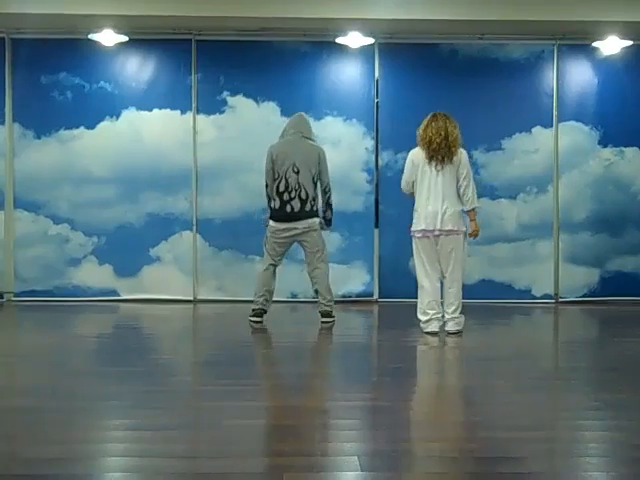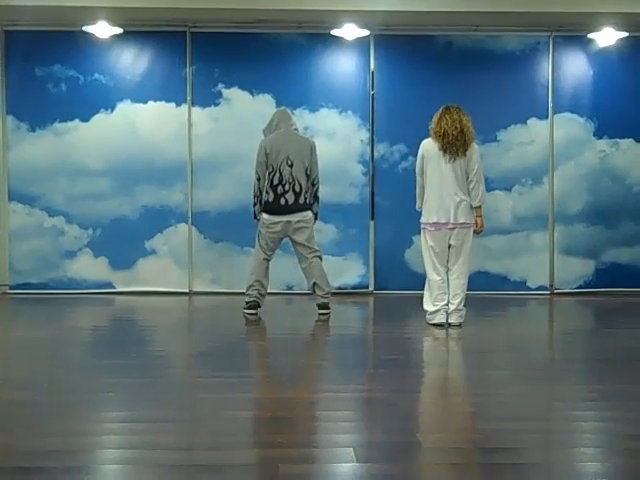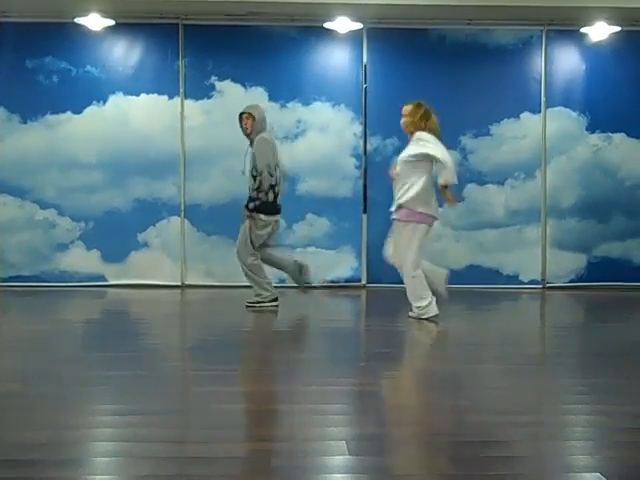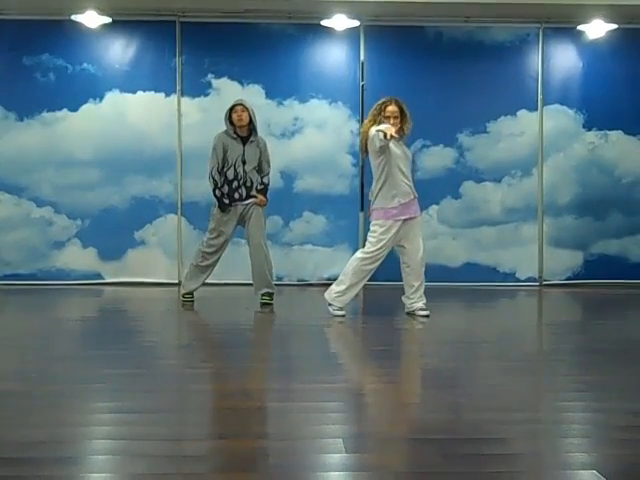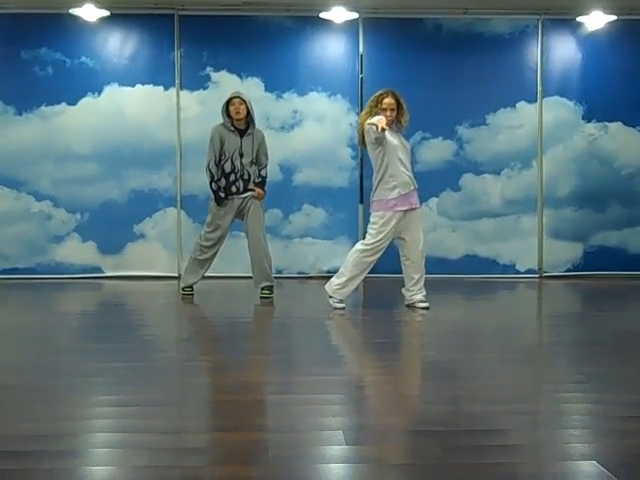
dt=1s
person 1, frame 1
left shoulder: (415, 155)
right shoulder: (459, 155)
left elbow: (406, 187)
right elbow: (466, 188)
right wrist: (473, 218)
left hip: (424, 222)
right hip: (451, 221)
left knee: (428, 275)
right knee: (452, 275)
left ankle: (431, 322)
right ankle: (453, 321)
person 1, frame 2
left shoulder: (427, 146)
right shoulder: (470, 149)
left elbow: (420, 182)
right elbow: (475, 183)
left wrist: (421, 208)
right wrist: (479, 214)
left hip: (433, 215)
right hip: (461, 216)
left knee: (435, 268)
right knee: (458, 268)
left ankle: (437, 313)
right ankle: (455, 315)
person 1, frame 3
left shoulder: (422, 138)
right shoulder: (414, 142)
left elbow: (444, 159)
left wrist: (445, 187)
right wrist: (399, 172)
left hip: (417, 209)
right hip: (404, 208)
left knee: (406, 261)
right knee: (395, 255)
left ankle: (425, 307)
right ankle: (437, 278)
person 1, frame 4
left shoulder: (398, 141)
right shoulder: (377, 138)
right elbow: (377, 135)
right wrist: (384, 129)
left hip: (409, 207)
right hip: (387, 211)
left knee: (415, 258)
right knee: (369, 255)
left ankle: (415, 302)
right ankle: (335, 297)
person 1, frame 5
left shoulder: (396, 133)
right shoulder: (374, 132)
right elbow: (371, 125)
right wrist: (376, 121)
left hip: (409, 198)
right hip: (387, 202)
left knee: (415, 250)
right knee: (369, 247)
left ankle: (415, 295)
right ankle: (336, 290)
person 2, frame 1
left shoulder: (275, 149)
right shoulder: (317, 151)
left elbow: (268, 185)
right elbow: (325, 186)
right wrist: (327, 215)
left hip: (280, 220)
right hip: (308, 219)
left knee: (269, 264)
right knee: (318, 264)
left ankle: (258, 309)
right ankle: (326, 310)
person 2, frame 2
left shoulder: (266, 143)
right shoulder: (308, 143)
left elbow: (260, 180)
right elbow: (314, 180)
left wrist: (257, 209)
right wrist: (314, 210)
left hip: (272, 213)
right hip: (301, 213)
left knee: (262, 256)
right knee: (311, 256)
left ankle: (253, 301)
right ankle: (323, 301)
person 2, frame 3
left shoulder: (260, 142)
right shoulder: (262, 142)
left elbow: (266, 176)
left wrist: (251, 205)
left hip: (262, 211)
right hip: (265, 209)
left knee: (245, 252)
right knee: (255, 251)
left ankle: (266, 295)
right ankle: (296, 269)
person 2, frame 4
left shoulder: (259, 143)
right shoulder: (222, 139)
left elbow: (265, 171)
right elbow: (214, 171)
left wrist: (263, 193)
right wrist: (221, 199)
left hip: (252, 202)
right hip: (227, 202)
left knee: (259, 245)
right knee: (212, 245)
left ankle: (266, 290)
right ankle: (188, 286)
person 2, frame 5
left shoulder: (257, 135)
right shoulder: (219, 131)
left elbow: (263, 164)
right elbow: (212, 163)
left wrist: (261, 185)
right wrist: (217, 191)
left hip: (251, 195)
right hip: (224, 195)
left knee: (257, 238)
right knee: (210, 238)
left ankle: (266, 283)
right ankle: (188, 280)
